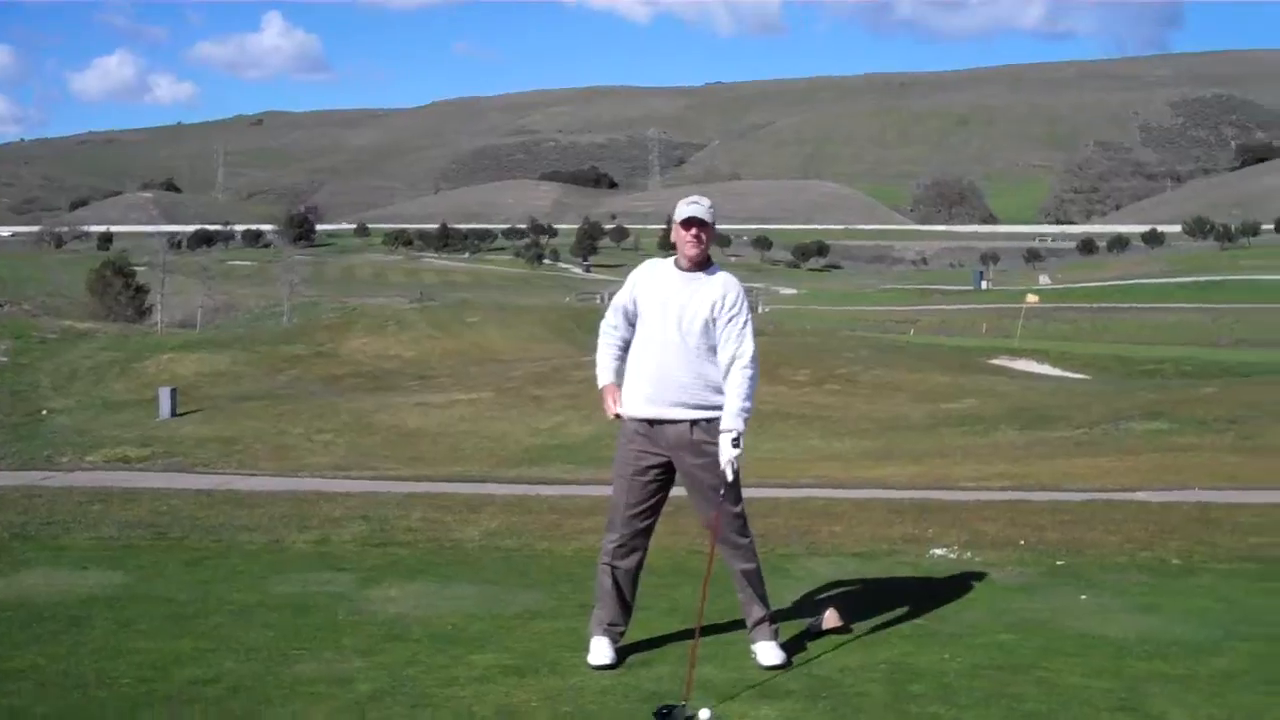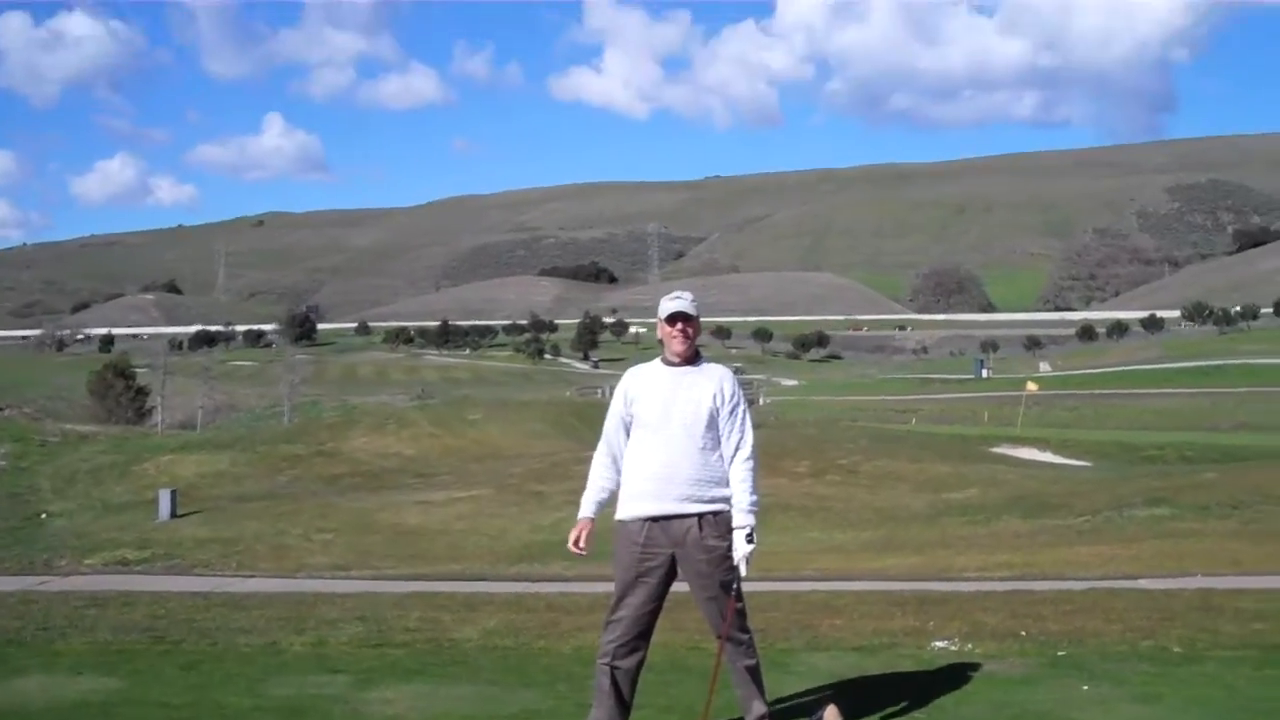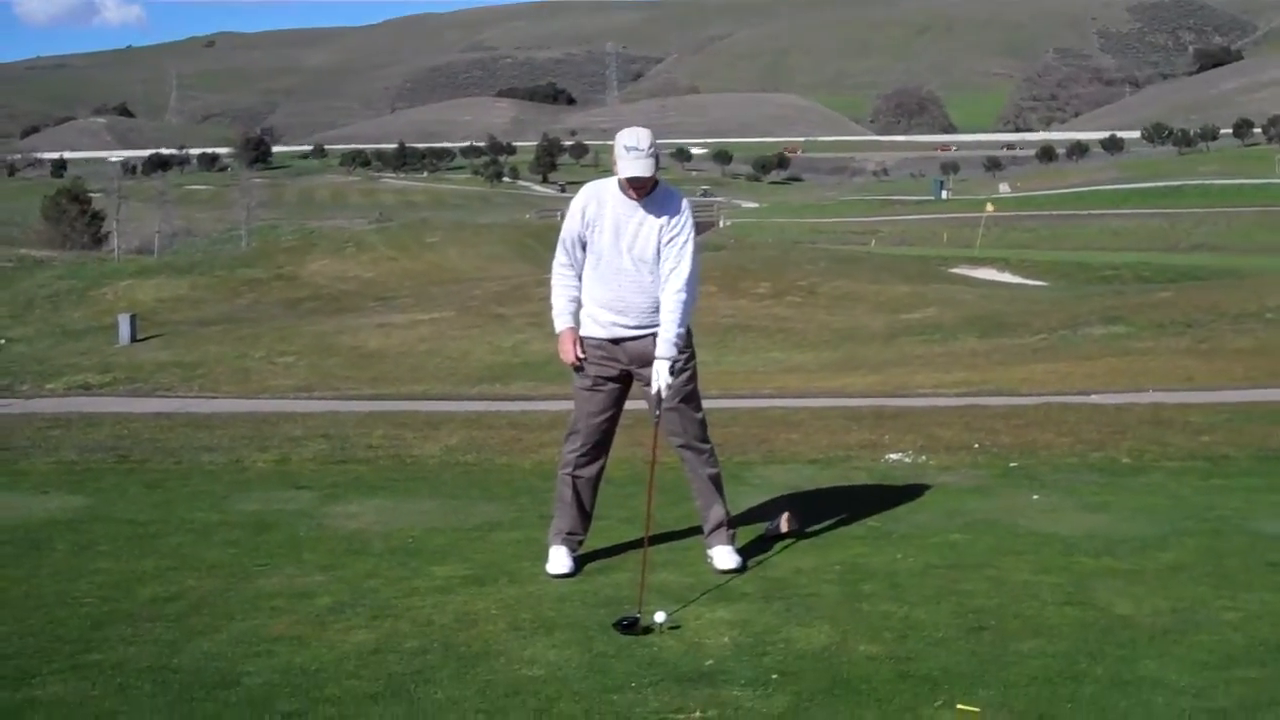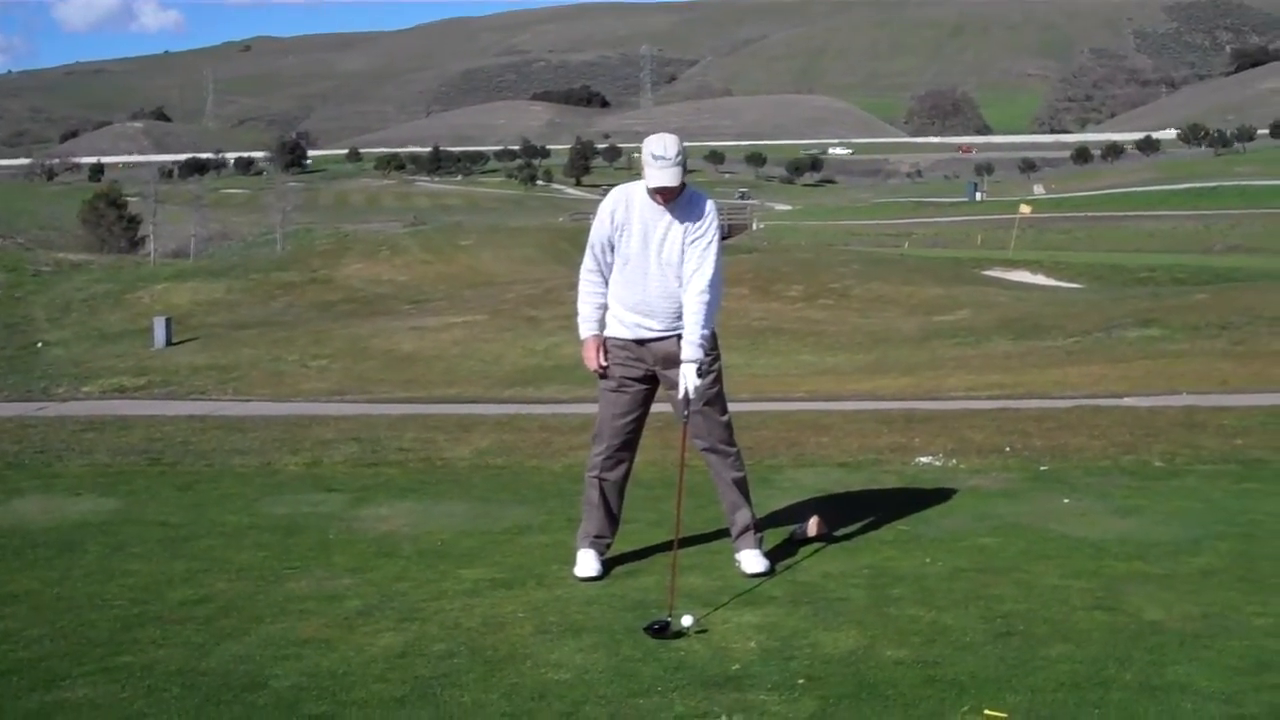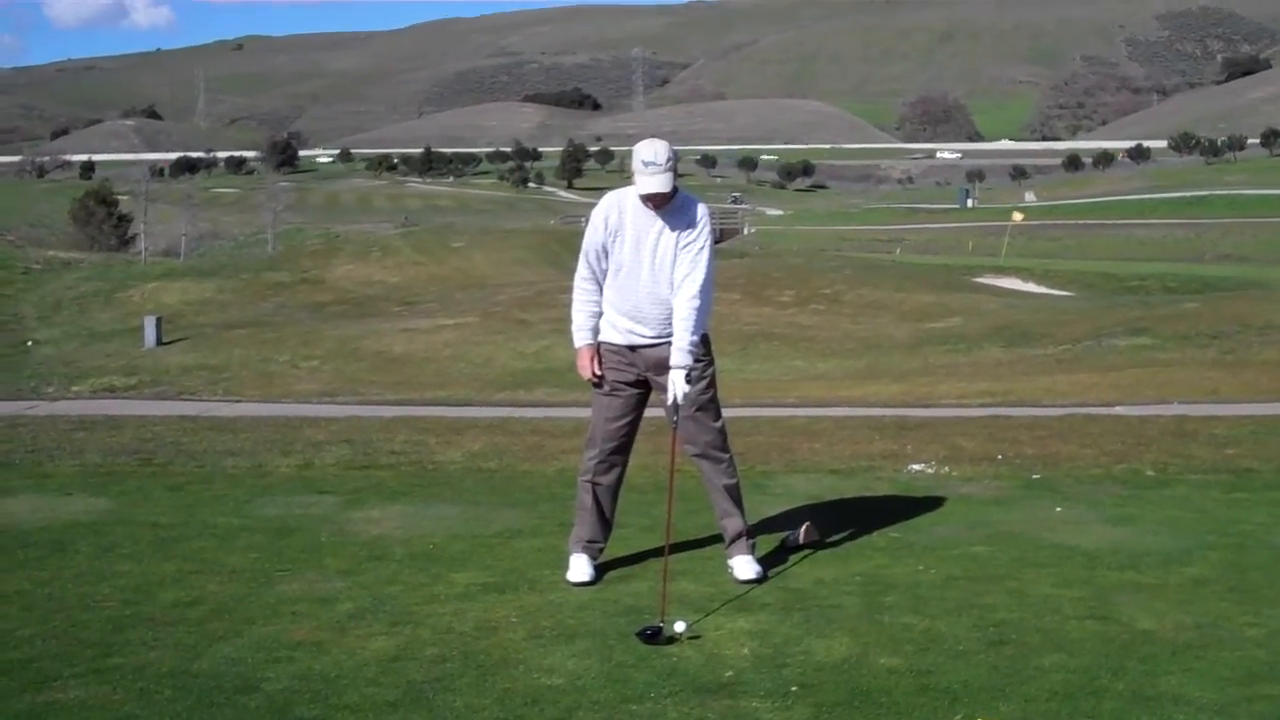
dt=1s
person 1, frame 1
left shoulder: (727, 289)
right shoulder: (647, 274)
left elbow: (740, 364)
right elbow: (614, 328)
left wrist: (732, 427)
right wrist: (608, 382)
left hip: (704, 428)
right hip: (641, 424)
left knee: (732, 532)
right knee: (623, 531)
left ankle: (762, 631)
right ankle: (605, 631)
person 1, frame 2
left shoulder: (721, 380)
right shoulder: (635, 380)
left elbow: (740, 456)
right elbow: (610, 452)
left wrist: (743, 522)
right wrist: (587, 512)
left hip: (706, 523)
right hip: (641, 523)
left knee: (731, 627)
right knee: (623, 632)
person 1, frame 3
left shoulder: (675, 208)
right shoulder: (590, 199)
left elbow: (677, 285)
right elbow: (567, 266)
left wrist: (665, 354)
right wrist: (565, 324)
left hip: (660, 340)
right hip: (600, 341)
left knee: (692, 439)
right knee: (583, 442)
left ankle: (719, 538)
right ankle: (563, 541)
person 1, frame 4
left shoulder: (702, 210)
right shoulder: (618, 202)
left elbow: (701, 286)
right elbow: (594, 270)
left wrist: (690, 357)
right wrist: (590, 331)
left hip: (685, 342)
right hip: (625, 343)
left knee: (717, 441)
right knee: (609, 445)
left ankle: (746, 541)
right ankle: (591, 544)
person 1, frame 5
left shoulder: (696, 215)
right shoulder: (611, 208)
left elbow: (691, 292)
right elbow: (588, 278)
left wrist: (680, 362)
right wrist: (584, 339)
left hip: (680, 347)
right hip: (619, 348)
left knee: (710, 446)
right knee: (603, 450)
left ankle: (739, 546)
right ankle: (584, 549)
